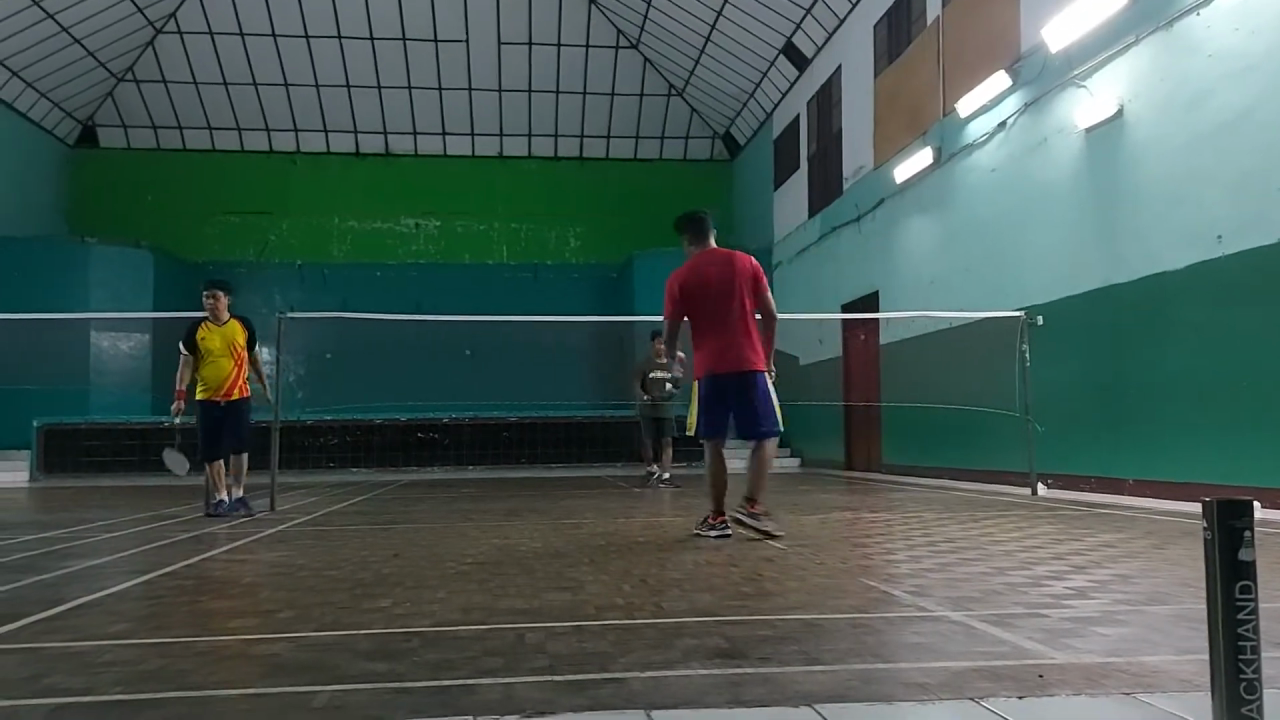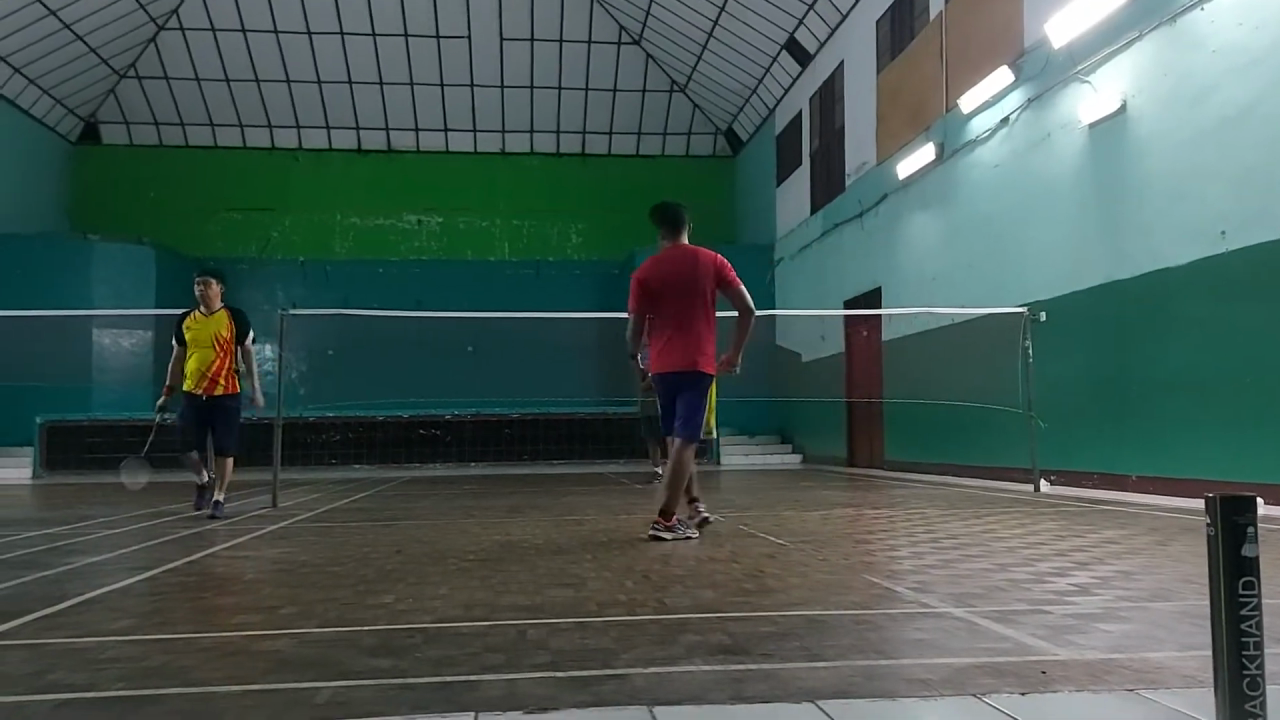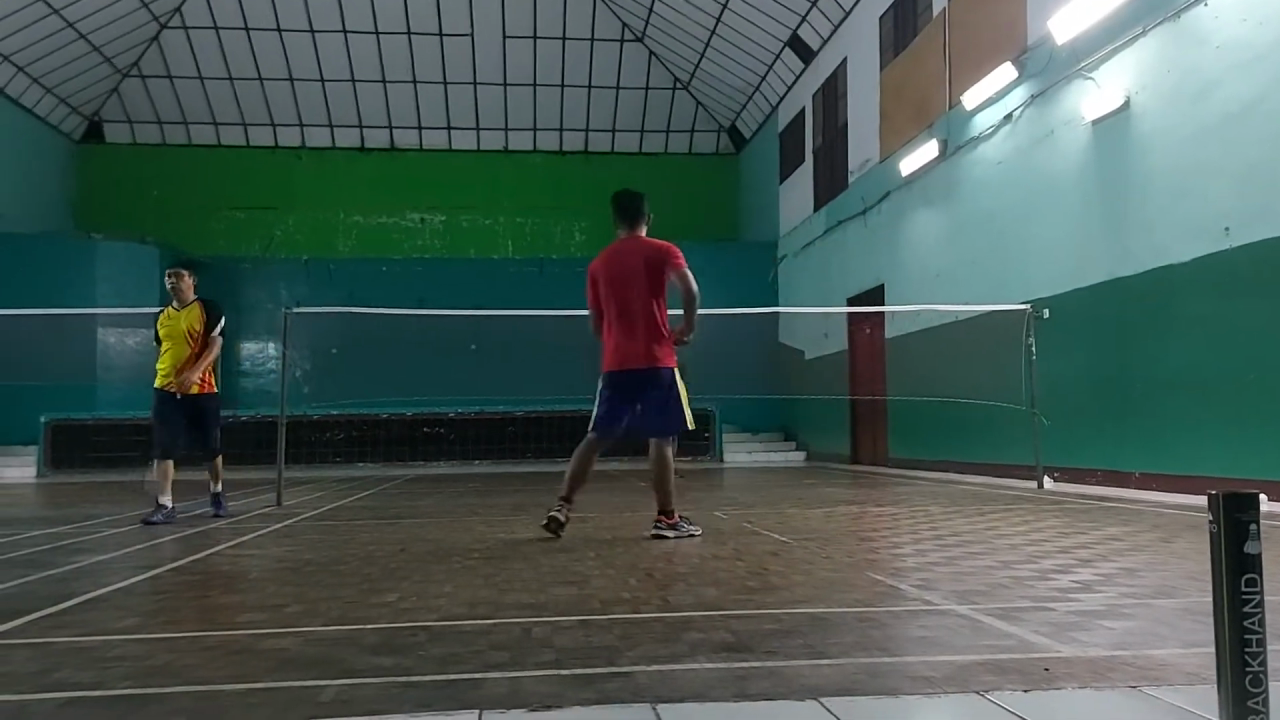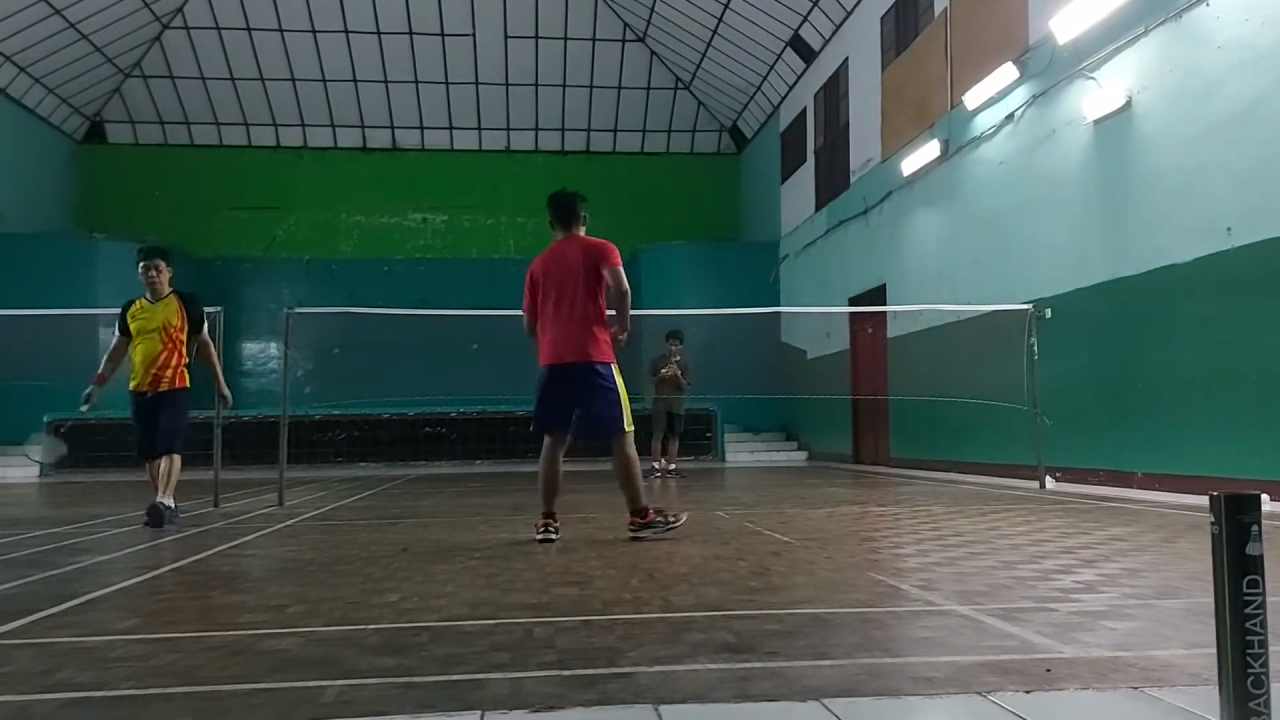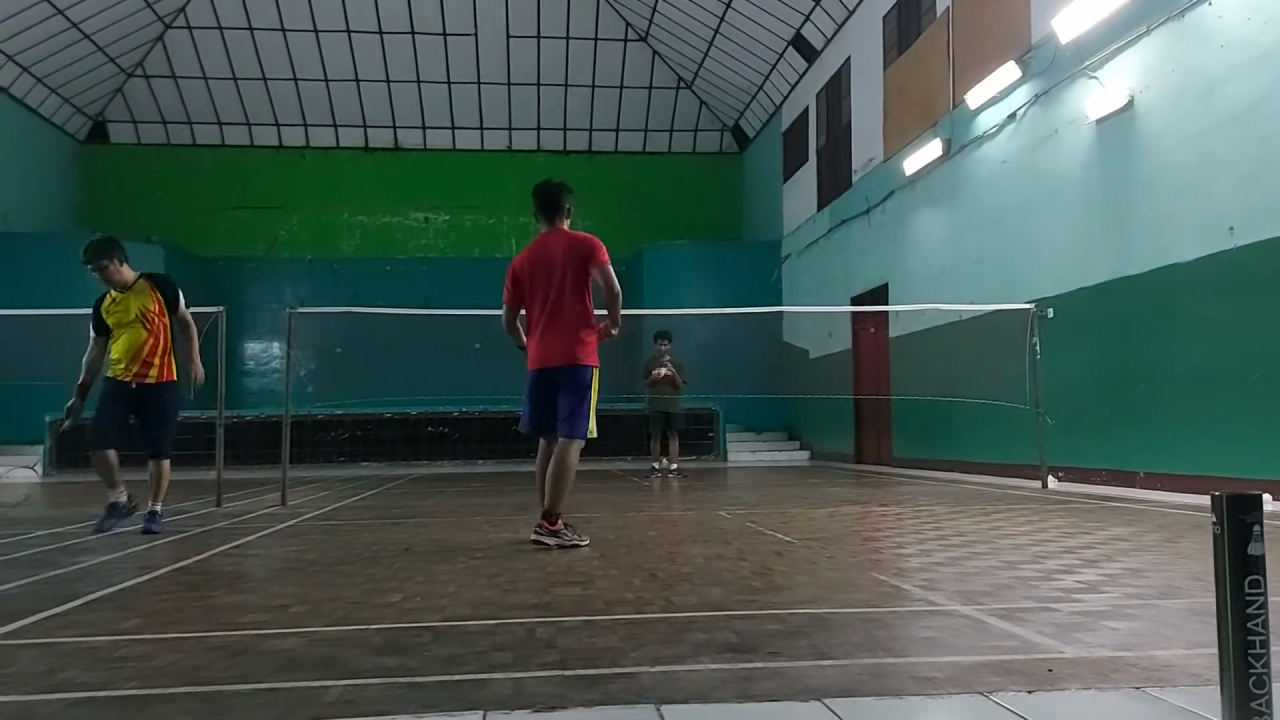
dt=0.4s
person 1, frame 1
left shoulder: (680, 278)
right shoulder: (746, 263)
left elbow: (671, 332)
right elbow: (770, 316)
right wrist: (767, 357)
left hip: (709, 370)
right hip: (749, 366)
left knee: (714, 444)
right knee: (765, 437)
left ankle: (718, 517)
right ankle: (752, 506)
person 1, frame 2
left shoulder: (645, 272)
right shoulder: (712, 262)
left elbow: (635, 328)
right elbow: (747, 310)
left wrist: (635, 355)
right wrist: (735, 353)
left hip: (662, 366)
right hip: (697, 364)
left knee: (676, 436)
right knee: (685, 441)
left ankle: (693, 504)
right ankle: (666, 519)
person 1, frame 3
left shoulder: (599, 263)
right shoulder: (663, 251)
right elbow: (690, 291)
right wrist: (687, 329)
left hip: (615, 363)
right hip: (655, 361)
left knee: (596, 438)
right knee: (662, 439)
left ankle: (561, 507)
right ankle: (667, 517)
person 1, frame 4
left shoulder: (538, 264)
right shoulder: (600, 249)
left elbow: (530, 325)
right elbow: (620, 288)
right wrist: (622, 326)
left hip: (552, 362)
right hip: (591, 357)
left knee: (554, 441)
right knee: (620, 435)
left ankle: (547, 520)
right ankle: (641, 515)
person 1, frame 5
left shoulder: (521, 260)
right shoulder: (586, 245)
left elbow: (509, 320)
right elbow: (612, 290)
right wrist: (613, 323)
left hip: (540, 361)
right hip: (577, 357)
left knee: (548, 441)
right knee: (570, 440)
left ankle: (549, 519)
right ankle: (550, 523)
person 2, frame 1
left shoulder: (244, 325)
right shoulder: (195, 329)
left elbow: (254, 357)
right elbow: (186, 365)
left wrist: (265, 387)
right wrist: (180, 396)
left hip: (238, 398)
right hip: (207, 400)
left knee: (239, 448)
right knee: (211, 454)
left ankle: (238, 496)
right ankle: (221, 499)
person 2, frame 2
left shoulder: (235, 317)
right shoulder: (186, 320)
left elbow: (248, 354)
right elbow: (177, 358)
left wrist: (255, 388)
right wrist: (167, 392)
left hip: (224, 394)
right hip: (191, 393)
left knee: (224, 449)
right knee: (187, 446)
left ankle: (218, 499)
right ankle: (205, 481)
person 2, frame 3
left shoulder: (209, 310)
right shoulder: (162, 316)
left elbow: (214, 346)
left wrist: (194, 373)
left hip: (201, 391)
right hip: (165, 391)
left knee: (210, 448)
right knee: (163, 449)
left ankle: (217, 490)
right ankle: (165, 505)
person 2, frame 4
left shoulder: (187, 304)
right shoulder: (130, 310)
left elbow: (205, 344)
right elbow: (117, 349)
left wrist: (221, 382)
right wrist: (98, 383)
left hip: (174, 388)
right hip: (140, 390)
left knee: (171, 447)
right knee: (151, 453)
left ankle: (161, 504)
right ankle: (167, 502)
person 2, frame 5
left shoulder: (159, 285)
right shoulder: (102, 305)
left elbow: (185, 322)
right elbow: (95, 352)
left wrist: (194, 357)
right wrist: (80, 393)
left hip: (160, 382)
right hip: (117, 382)
left knee: (158, 450)
right knee: (101, 442)
left ankle: (155, 512)
right ankle: (120, 500)
